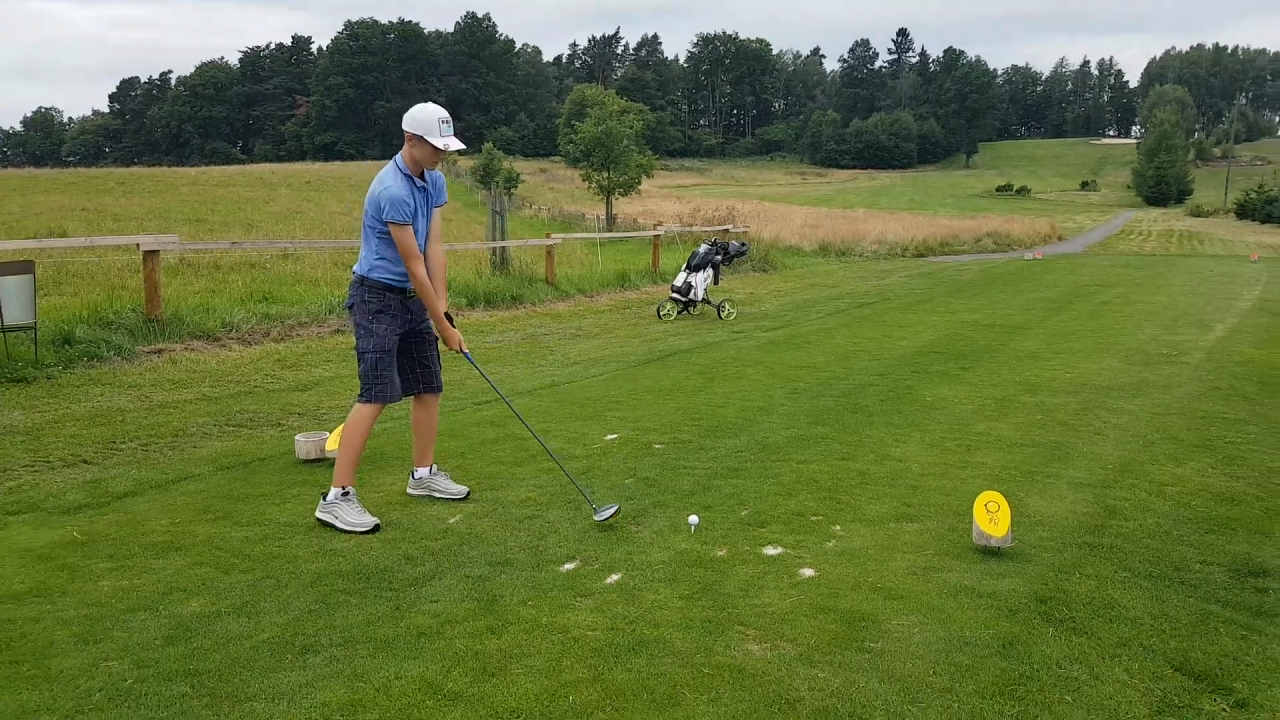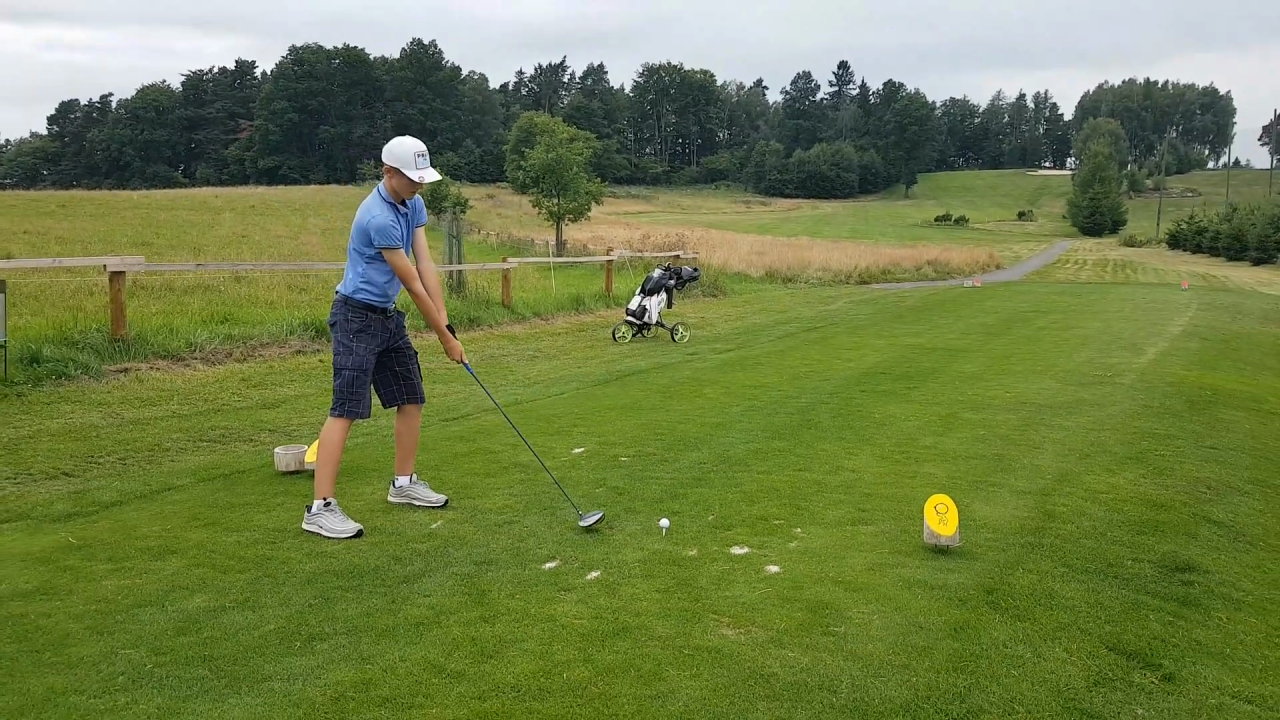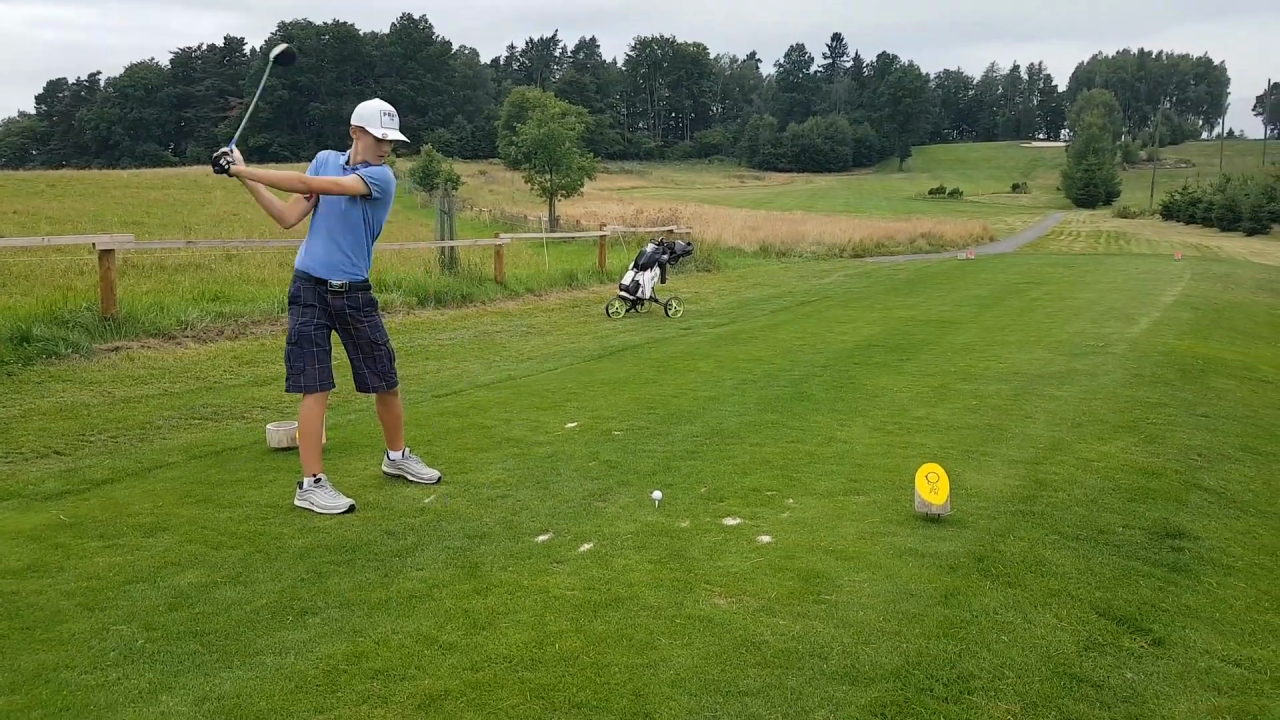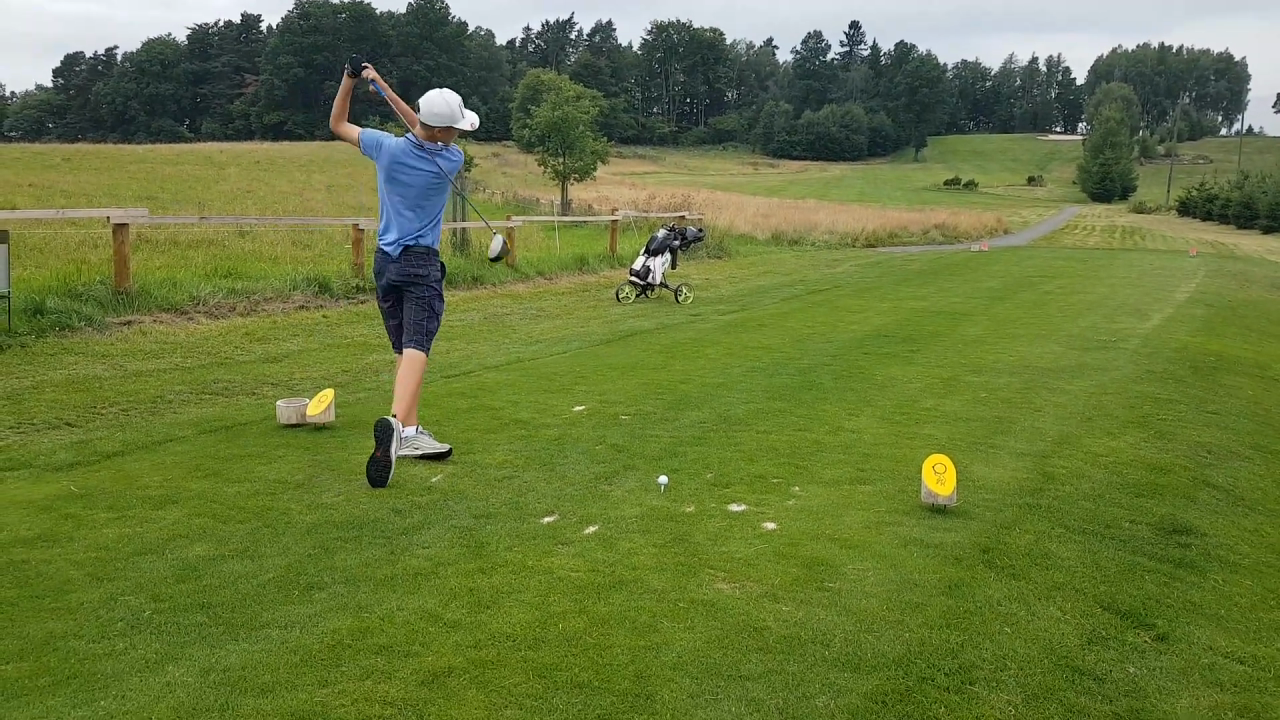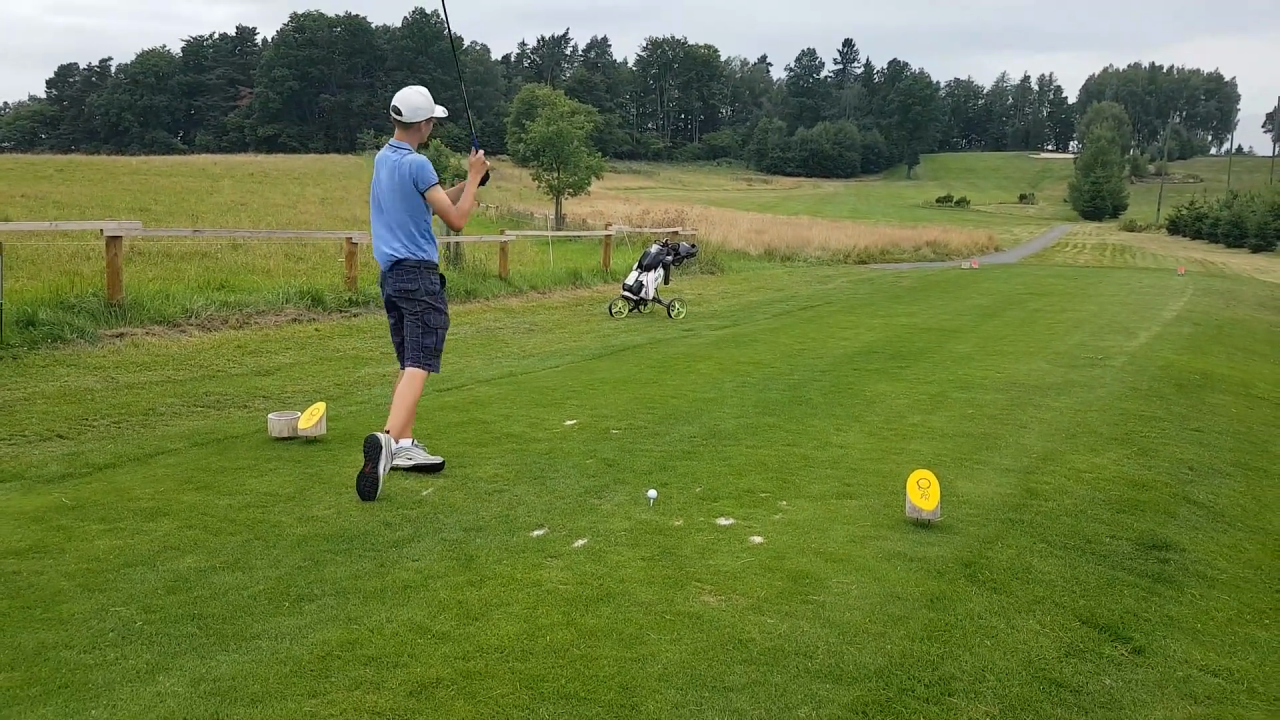
dt=1s
person 1, frame 1
left shoulder: (434, 181)
right shoulder: (393, 191)
left elbow: (433, 248)
right elbow: (414, 266)
left wrist: (444, 311)
right wrist: (443, 325)
left hip: (409, 297)
right hip: (376, 297)
left knee: (428, 387)
right knee: (376, 394)
left ankle: (424, 474)
right ankle: (338, 496)
person 1, frame 2
left shoulder: (414, 205)
right shoulder: (378, 218)
left elbow: (426, 266)
right elbow: (412, 284)
left wrist: (446, 323)
right wrist: (445, 338)
left hip: (387, 316)
right hip: (356, 317)
left knee: (411, 400)
right knee: (346, 409)
left ankle: (403, 482)
right ankle: (320, 507)
person 1, frame 3
left shoulder: (381, 178)
right shoulder: (325, 160)
left elbow: (310, 184)
right elbow: (289, 217)
left wrist: (243, 170)
right wrist: (244, 175)
left hip: (354, 294)
right hip: (309, 289)
left knee: (386, 383)
right knee: (316, 388)
left ankle: (397, 455)
right ankle: (311, 483)
person 1, frame 4
left shoulder: (384, 146)
right shoulder: (450, 159)
left elbow: (337, 126)
right elbow: (417, 126)
left wrist: (350, 79)
right wrist: (383, 86)
left hip: (385, 261)
right hip: (420, 264)
left knee: (407, 348)
right knee: (416, 349)
left ankle: (407, 433)
right ankle: (394, 425)
person 1, frame 5
left shoulder: (382, 158)
right shoulder: (417, 163)
right elbow: (457, 220)
left wrist: (469, 180)
right wrist: (474, 176)
left hip: (391, 274)
right hip: (419, 276)
left knee: (409, 363)
right knee: (419, 365)
left ankle: (403, 444)
right ankle: (387, 439)
